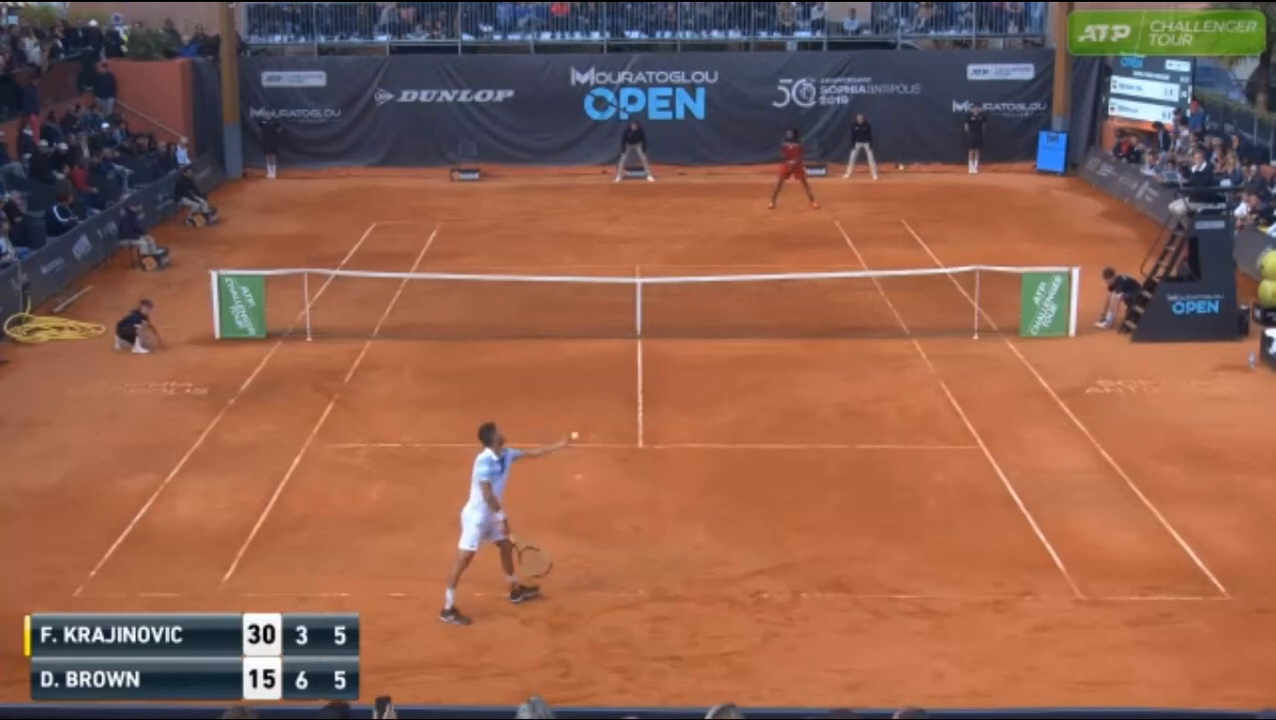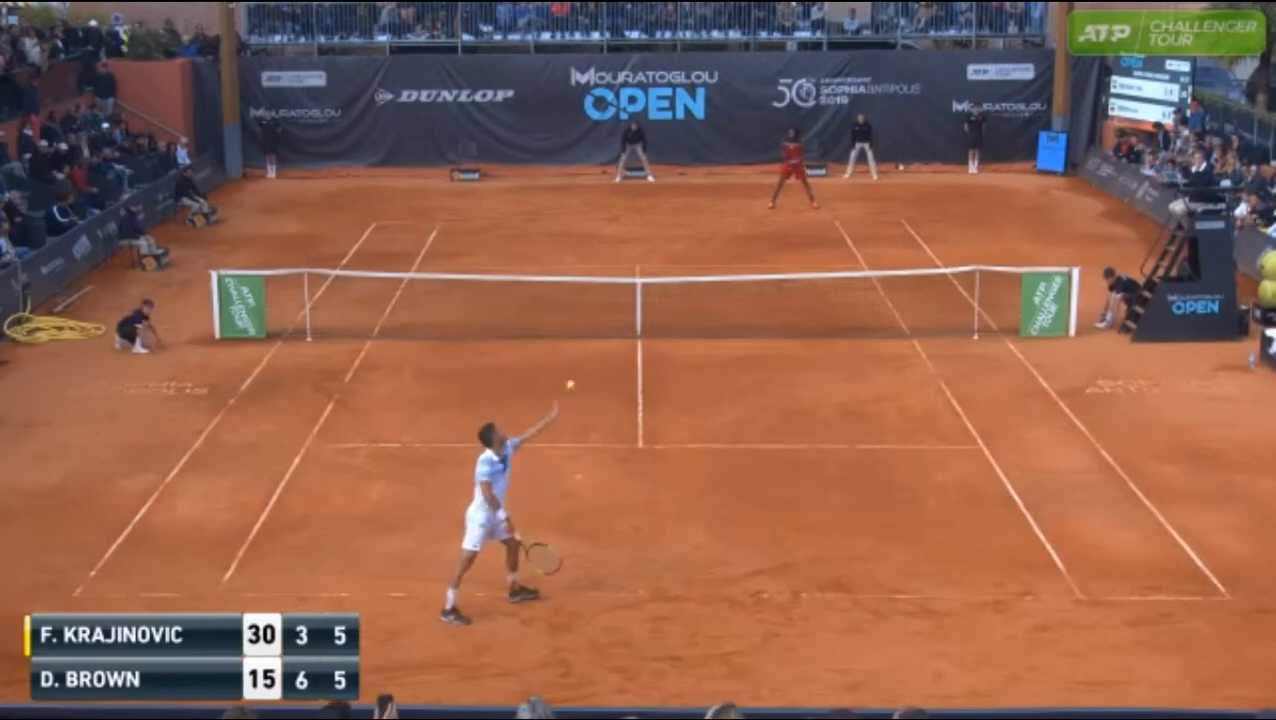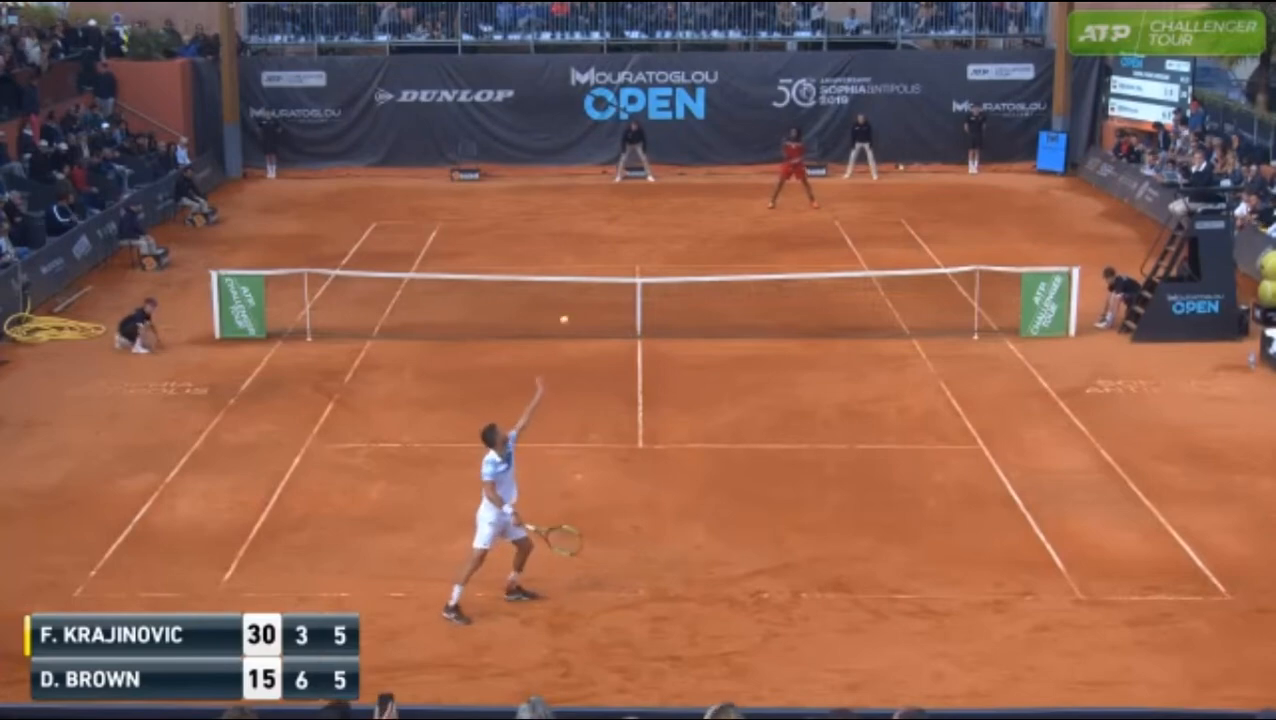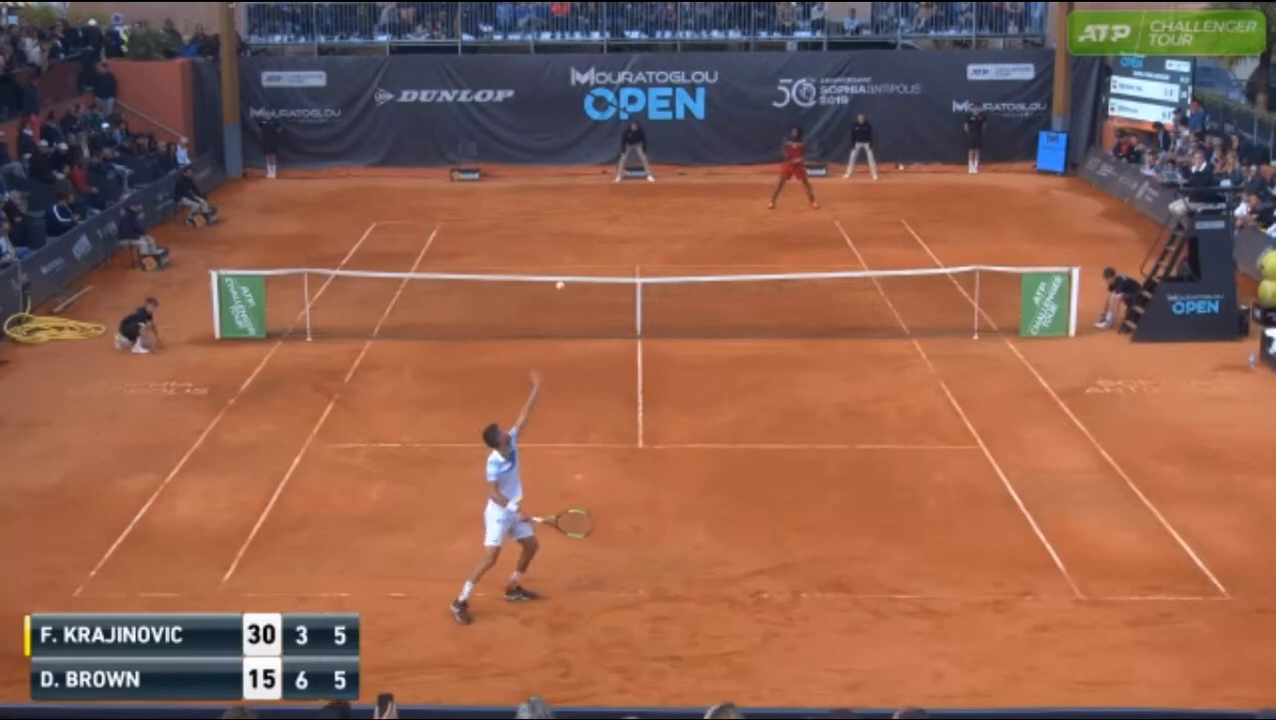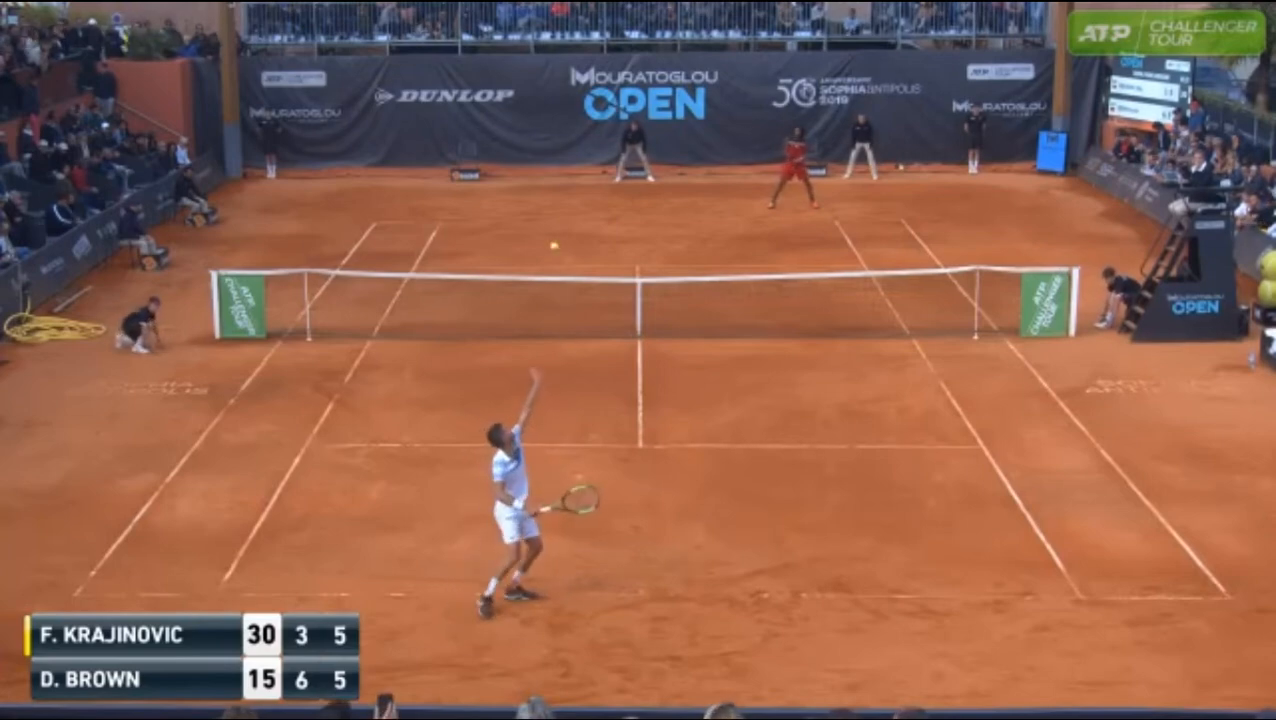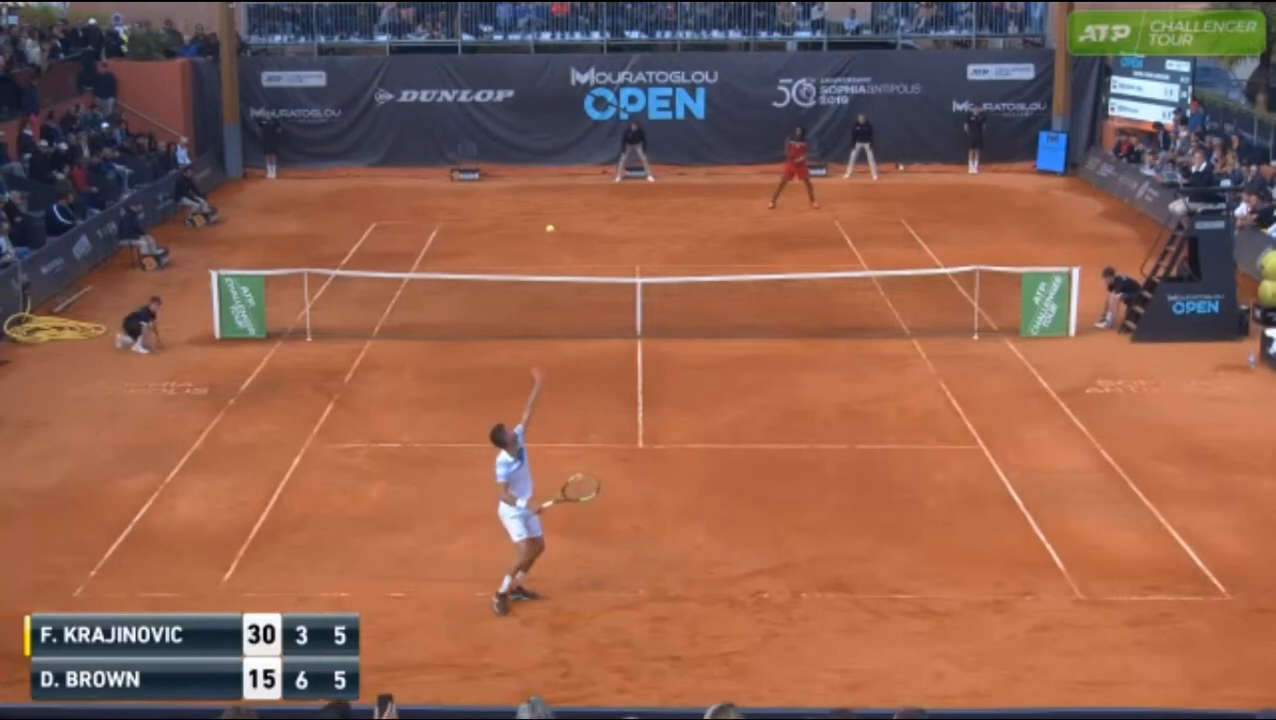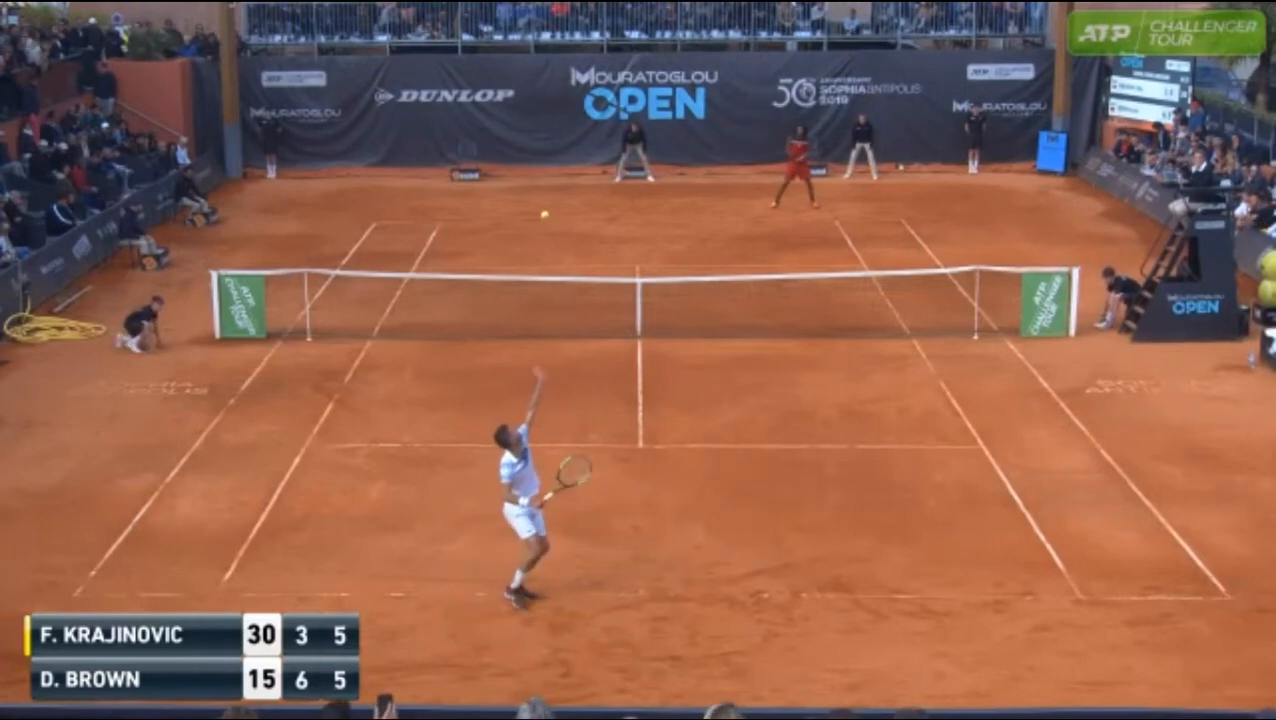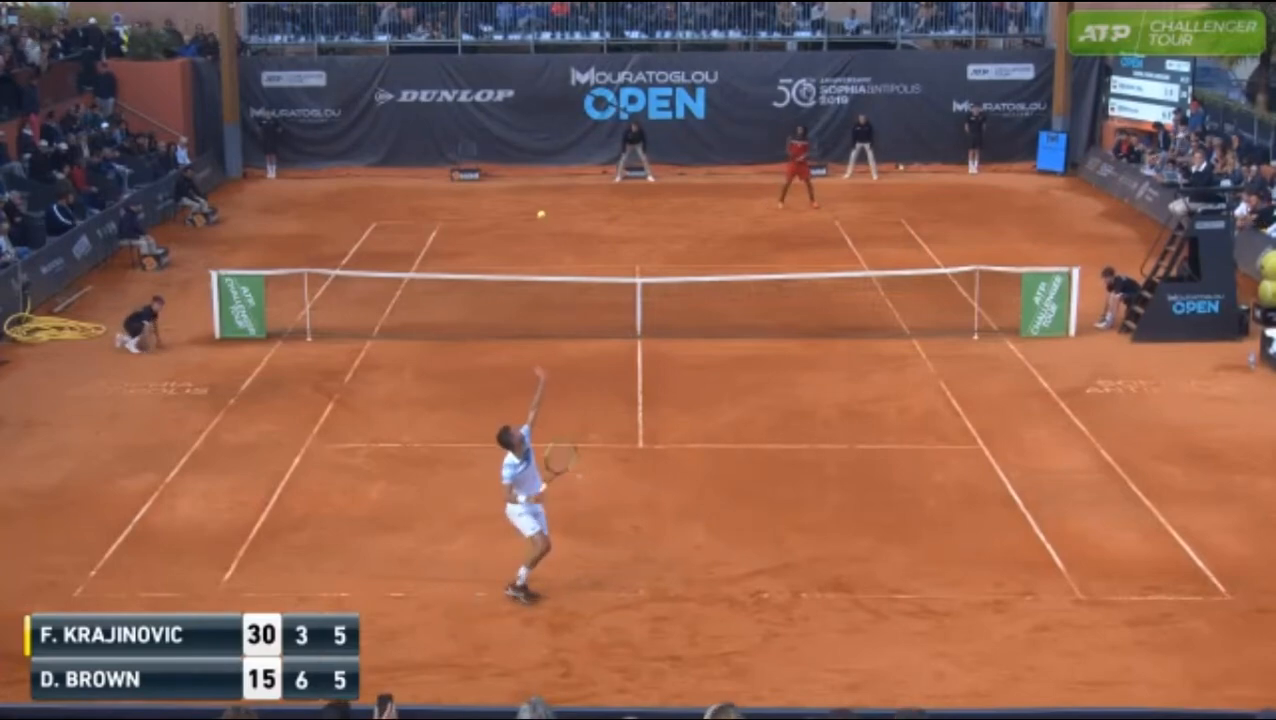
dt=0.1s
person 1, frame 1
left shoulder: (505, 455)
right shoulder: (484, 461)
left elbow: (531, 453)
right elbow: (487, 495)
left wrist: (556, 446)
right wrist: (502, 517)
left hip: (490, 517)
right hip: (476, 517)
left knee: (507, 546)
right knee: (463, 560)
left ankle: (515, 589)
right ankle: (448, 609)
person 1, frame 2
left shoulder: (506, 450)
right shoulder: (485, 461)
left elbow: (529, 434)
right elbow: (486, 494)
left wrist: (551, 416)
right wrist: (503, 515)
left hip: (500, 516)
right hip: (480, 516)
left knee: (514, 546)
right knee: (466, 560)
left ankle: (515, 589)
right ankle: (449, 609)
person 1, frame 3
left shoulder: (508, 444)
right shoulder: (490, 463)
left elbow: (524, 419)
right elbow: (490, 494)
left wrist: (540, 393)
right wrist: (510, 511)
left hip: (507, 513)
right hip: (492, 516)
left knee: (526, 546)
right knee: (477, 559)
left ankle: (512, 588)
right ankle: (452, 606)
person 1, frame 4
left shoulder: (510, 442)
right shoulder: (493, 463)
left elbow: (524, 414)
right elbow: (493, 494)
left wrist: (536, 388)
right wrist: (515, 508)
left hip: (513, 511)
right hip: (498, 514)
left knee: (532, 546)
right knee: (490, 558)
left ankle: (513, 587)
right ankle: (461, 602)
person 1, frame 5
left shoulder: (515, 442)
right shoulder: (499, 462)
left elbow: (526, 410)
right elbow: (500, 495)
left wrist: (536, 384)
right wrist: (522, 505)
left hip: (521, 509)
right hip: (507, 512)
left knee: (536, 547)
right knee: (514, 556)
left ankle: (514, 588)
right ankle: (486, 596)
person 1, frame 6
left shoulder: (518, 440)
right shoulder: (503, 463)
left elbow: (528, 409)
right elbow: (503, 495)
left wrist: (538, 384)
right wrist: (526, 504)
left hip: (526, 509)
right hip: (512, 511)
left knee: (538, 547)
right knee: (525, 553)
left ankle: (515, 587)
right ankle: (501, 594)
person 1, frame 7
left shoulder: (523, 440)
right shoulder: (507, 464)
left elbow: (531, 409)
right elbow: (507, 496)
left wrist: (540, 383)
right wrist: (528, 501)
left hip: (530, 507)
right hip: (517, 510)
left knee: (543, 547)
right knee: (535, 549)
left ankle: (516, 586)
right ankle: (513, 589)
person 1, frame 8
left shoulder: (525, 440)
right shoulder: (509, 465)
left elbow: (532, 411)
right elbow: (508, 498)
left wrist: (542, 383)
right wrist: (524, 499)
left hip: (533, 507)
right hip: (520, 510)
left knee: (541, 548)
right knee: (542, 547)
left ankle: (517, 584)
right ankle: (517, 586)
